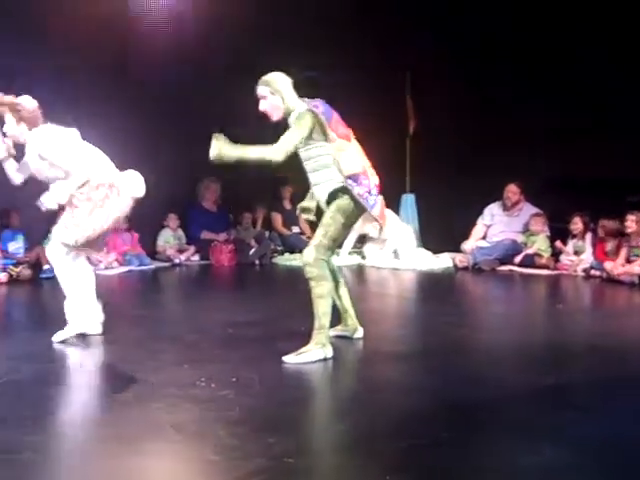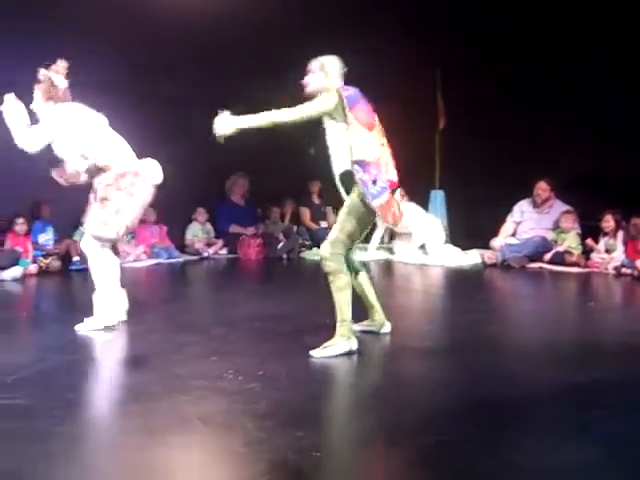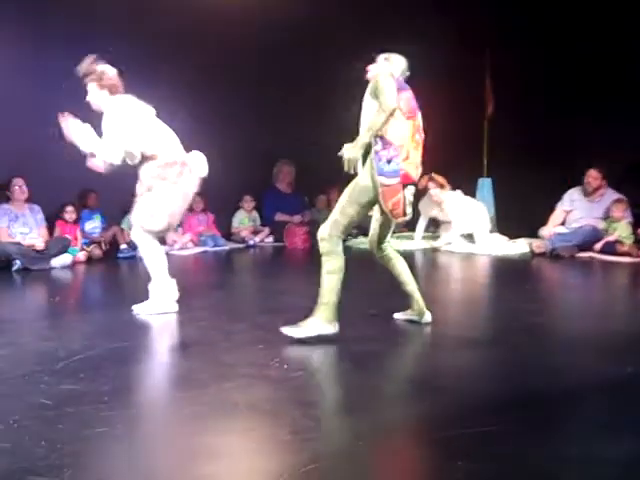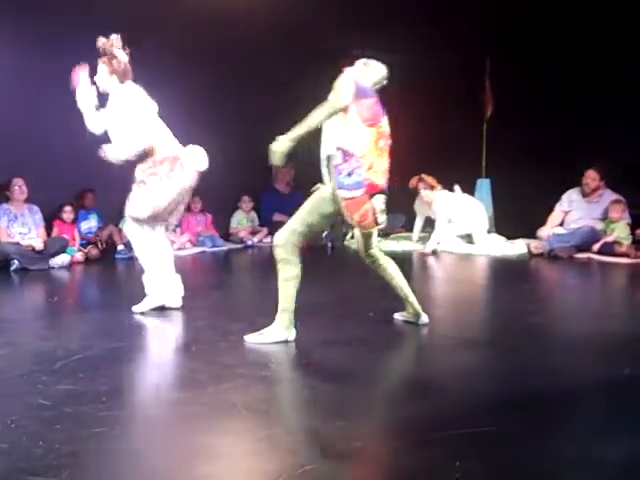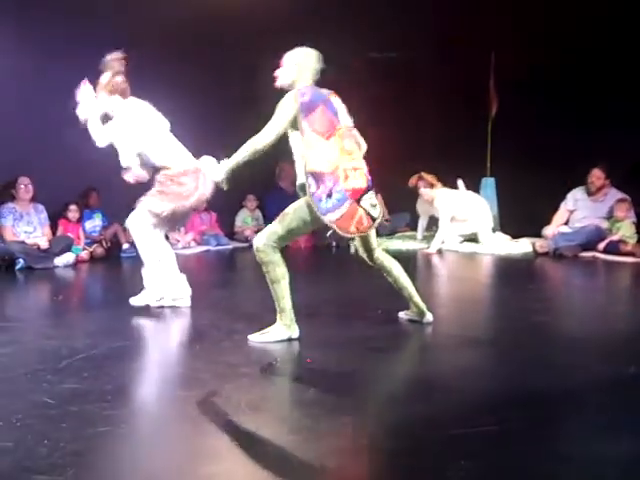
dt=0.3s
person 1, frame 1
left shoulder: (307, 113)
right shoulder: (306, 116)
left elbow: (278, 153)
left wrist: (232, 152)
right wrist: (311, 198)
left hip: (350, 193)
right hip: (342, 193)
left knee: (314, 257)
right knee: (320, 257)
left ankle: (319, 342)
right ankle: (349, 323)
person 1, frame 2
left shoulder: (334, 96)
right shoulder: (350, 100)
left elbow: (287, 115)
left wrist: (238, 122)
left hip: (367, 184)
right hip: (373, 184)
left knee: (331, 251)
right knee: (341, 252)
left ankle: (344, 336)
right ankle: (377, 318)
person 1, frame 3
left shoulder: (382, 78)
right shoulder: (406, 97)
left elbow: (390, 104)
left wrist: (360, 143)
left hip: (383, 167)
right hip: (401, 175)
left knee: (330, 232)
right knee: (379, 245)
left ankle: (325, 316)
right ankle: (419, 308)
person 1, frame 4
left shoulder: (348, 82)
right shoulder: (375, 108)
left elbow: (337, 103)
left wrist: (289, 138)
left hip: (348, 179)
right hip: (370, 185)
left knee: (287, 240)
right knee: (369, 251)
left ankle: (284, 325)
right ankle: (415, 310)
person 1, frame 5
left shoulder: (296, 98)
right shoulder: (329, 99)
left elbow: (263, 140)
right elbow: (358, 142)
left wrist: (226, 165)
left knee: (265, 243)
right knee: (372, 252)
left ankle: (286, 323)
right ankle: (419, 308)
person 2, frame 1
left shoulder: (41, 142)
right shoulder: (38, 142)
left elbow: (80, 170)
left wrist: (56, 196)
left hip: (102, 193)
right hip: (96, 194)
left knee: (57, 250)
right knee: (74, 254)
left ankle: (80, 318)
right ankle: (91, 318)
person 2, frame 2
left shoulder: (60, 118)
right shoulder: (68, 116)
left elbow: (30, 143)
left hip: (123, 180)
right hip: (115, 180)
left knee: (95, 245)
right knee: (95, 244)
left ankle: (106, 312)
right ankle: (115, 307)
person 2, frame 3
left shoulder: (118, 110)
right shoulder: (117, 110)
left elbow: (112, 152)
left hip: (169, 171)
right hip: (161, 172)
left knee: (143, 233)
right knee: (142, 233)
left ankle: (165, 297)
right ankle: (164, 294)
person 2, frame 4
left shoulder: (125, 97)
right shoulder: (119, 98)
left elbow: (145, 136)
right elbow: (97, 126)
left wrist: (119, 152)
right wrist: (83, 91)
left hip: (167, 166)
right hip: (163, 166)
left knee: (136, 226)
right knee: (152, 229)
left ankle: (159, 289)
right ankle: (170, 292)
person 2, frame 5
left shoulder: (129, 115)
right shoulder: (132, 110)
left hip: (183, 176)
right hip: (178, 174)
left knee: (139, 221)
right knee: (153, 230)
left ankle: (156, 286)
right ankle: (178, 290)
